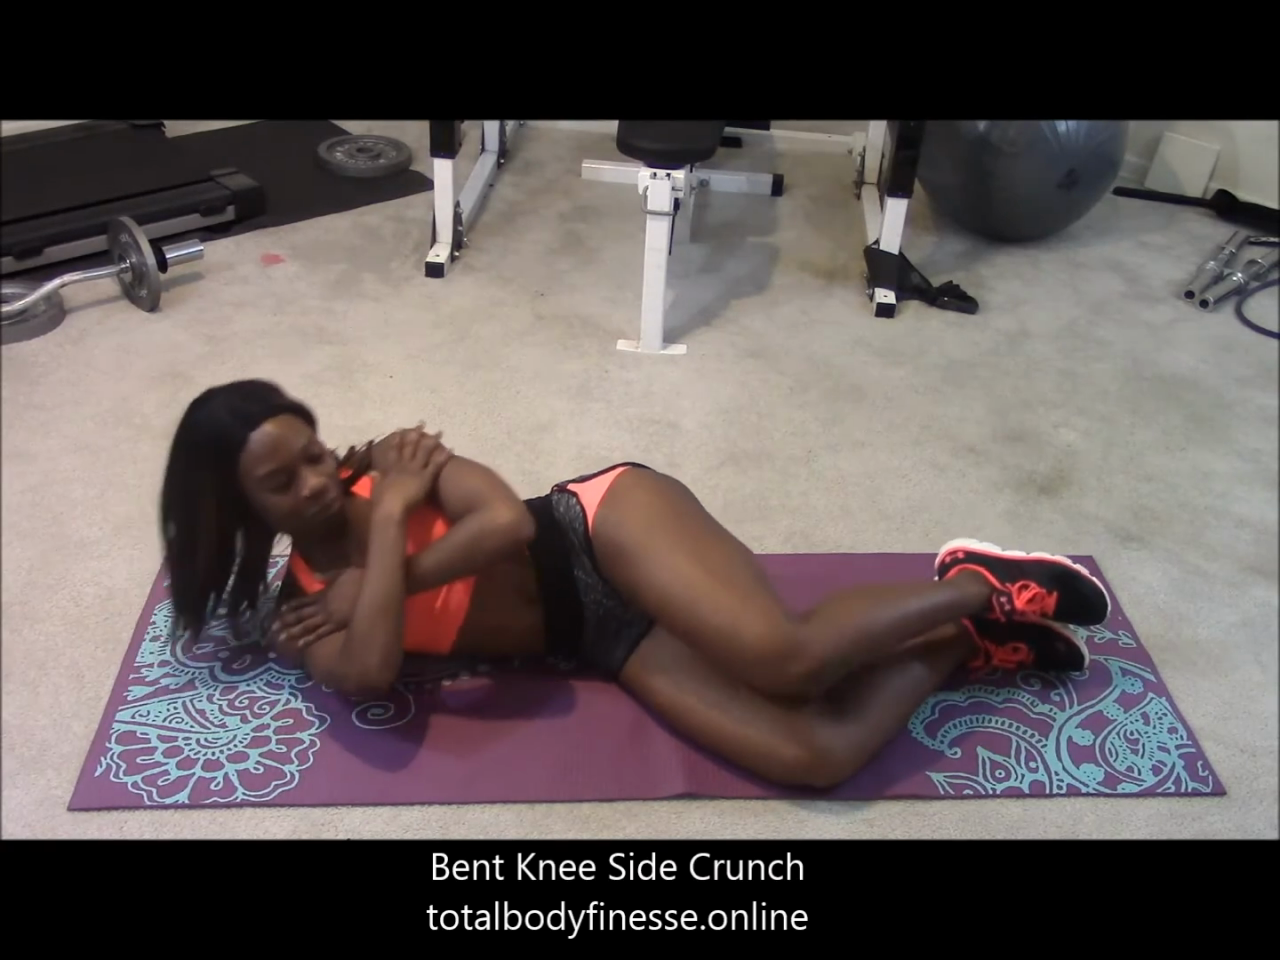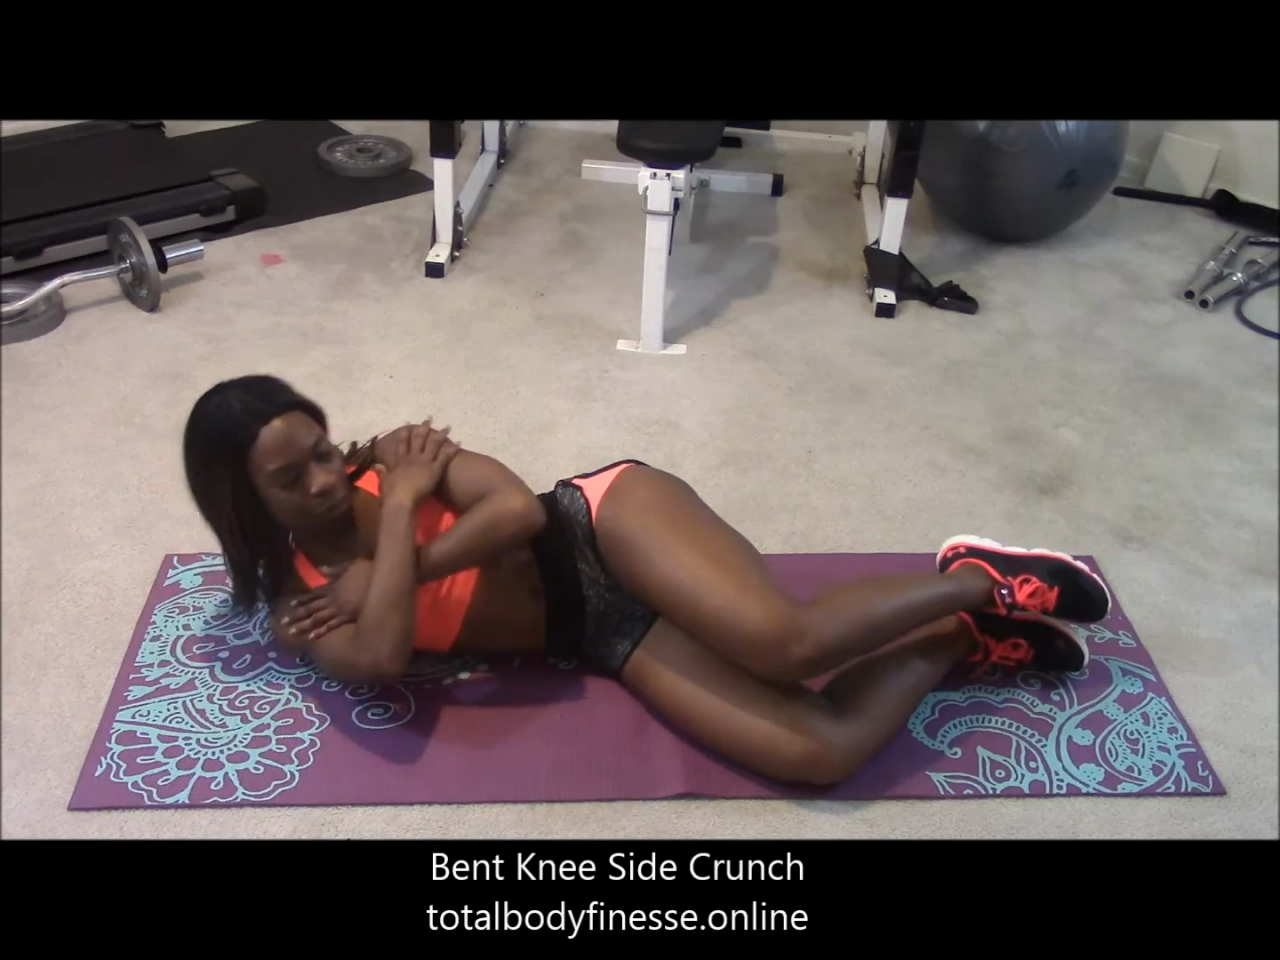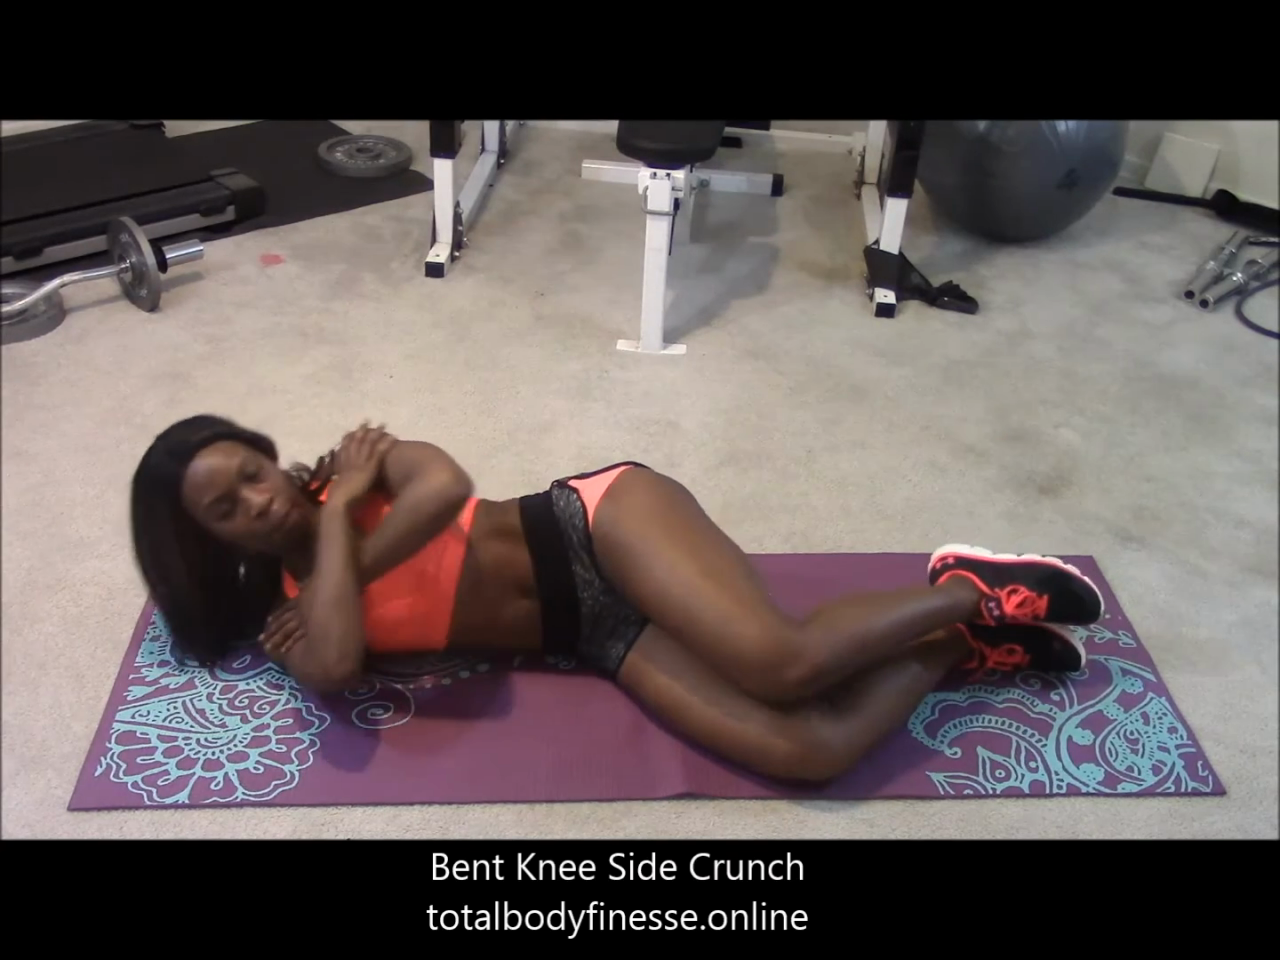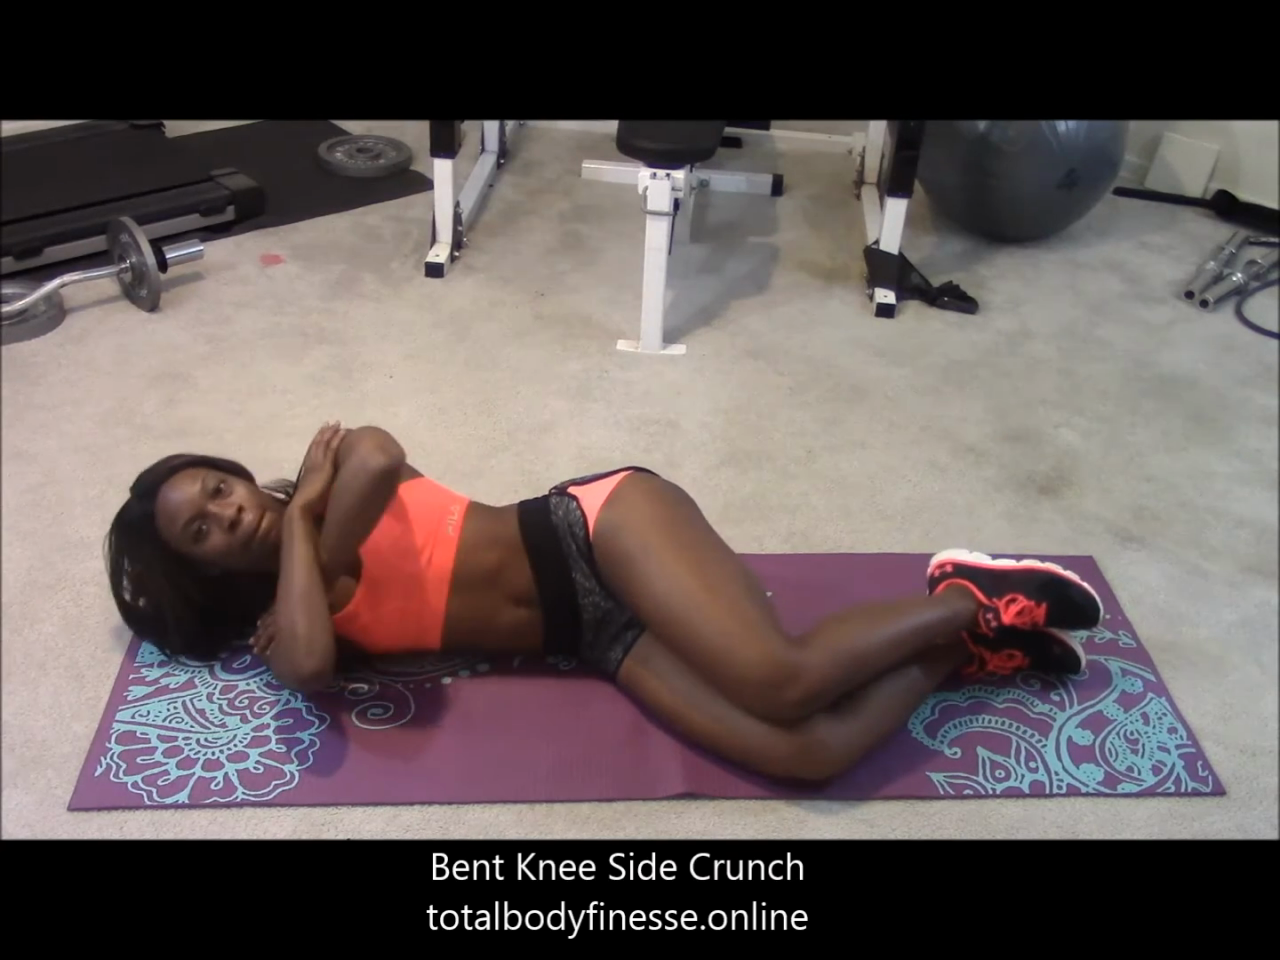
dt=0.3s
person 1, frame 1
left shoulder: (385, 464)
right shoulder: (302, 607)
left elbow: (511, 519)
right elbow: (367, 671)
left wrist: (390, 571)
right wrist: (391, 515)
left hip: (605, 523)
right hip: (599, 639)
left knee: (786, 656)
right knee: (819, 752)
left ankle: (978, 588)
right ankle: (966, 640)
person 1, frame 2
left shoulder: (386, 460)
right shoulder: (303, 602)
left elbow: (521, 509)
right elbow: (378, 660)
left wrist: (402, 549)
right wrist: (398, 509)
left hip: (609, 521)
right hip: (602, 637)
left knee: (789, 641)
right knee: (821, 750)
left ankle: (979, 582)
right ankle: (969, 637)
person 1, frame 3
left shoulder: (363, 460)
right shoulder: (286, 613)
left elbow: (449, 485)
right elbow: (334, 668)
left wrist: (347, 520)
right wrist: (333, 516)
left hip: (602, 520)
right hip: (598, 632)
left knee: (782, 660)
right knee: (809, 748)
left ankle: (969, 588)
right ankle: (967, 641)
person 1, frame 4
left shoulder: (341, 471)
right shoulder: (278, 615)
left elbow: (379, 460)
right elbow: (307, 665)
left wrist: (312, 517)
right wrist: (297, 523)
left hip: (601, 526)
right hip: (596, 634)
left knee: (785, 683)
right knee: (812, 749)
left ankle: (973, 597)
right ankle: (963, 639)
